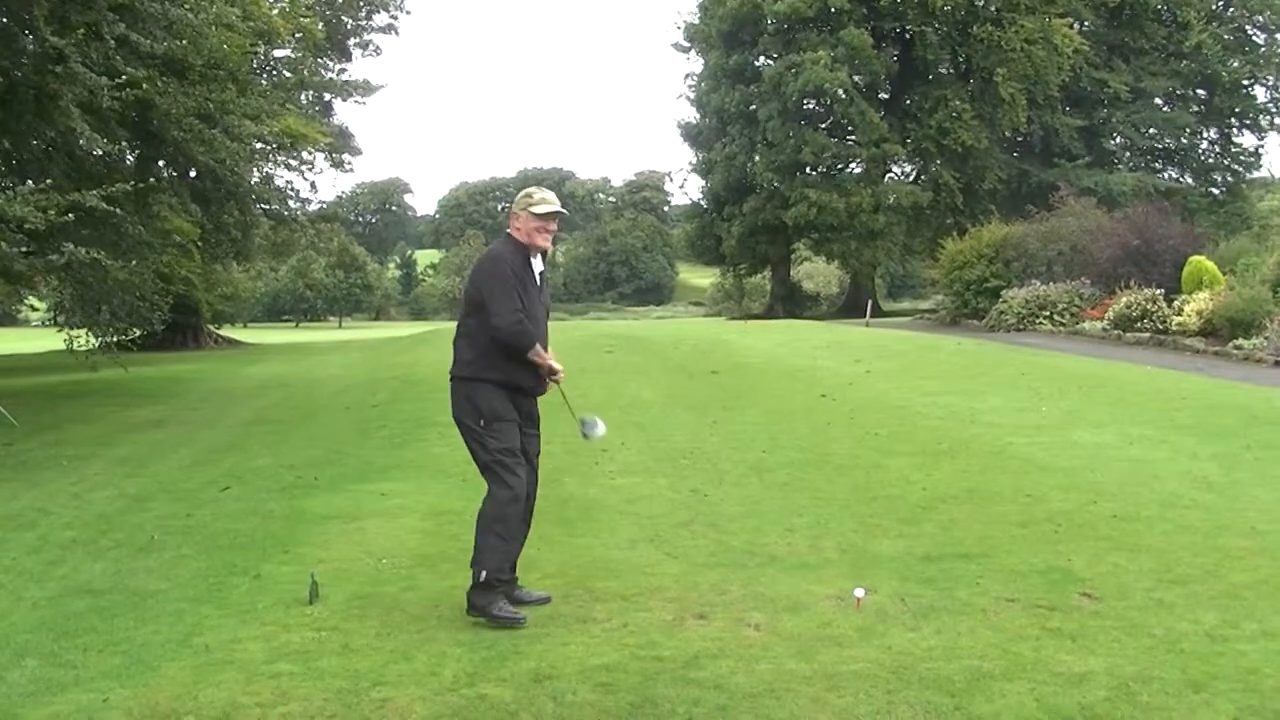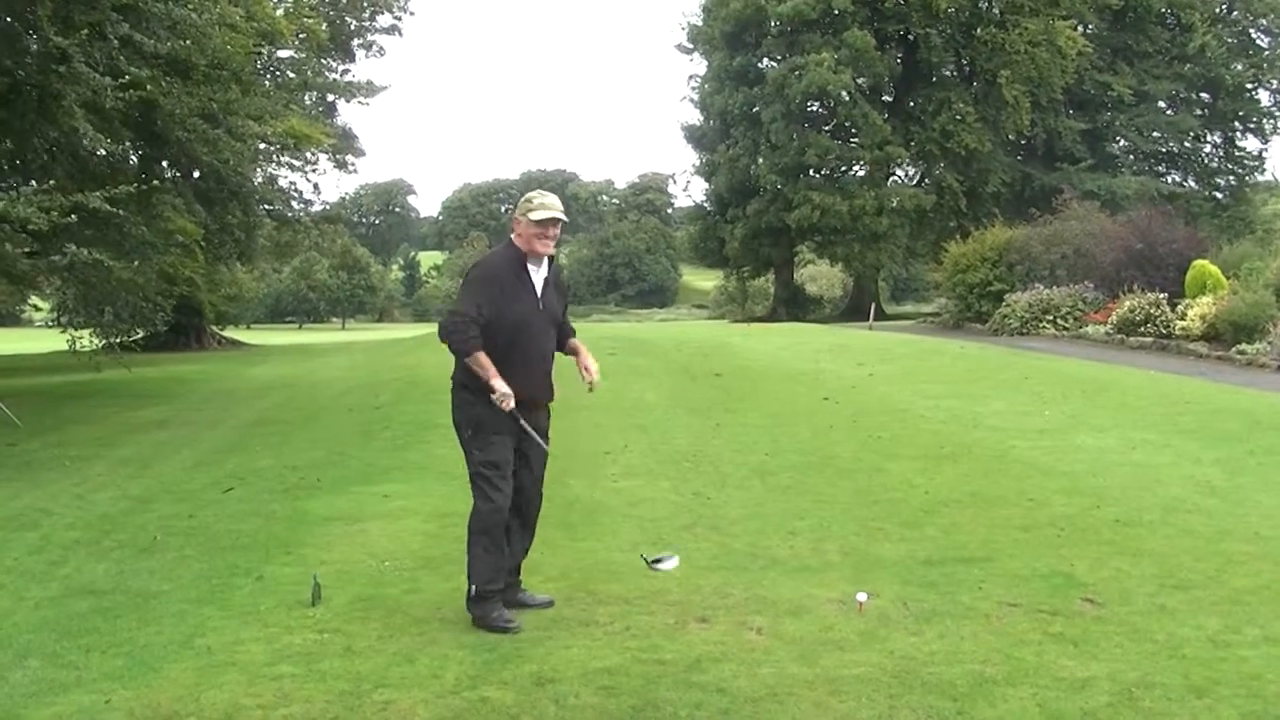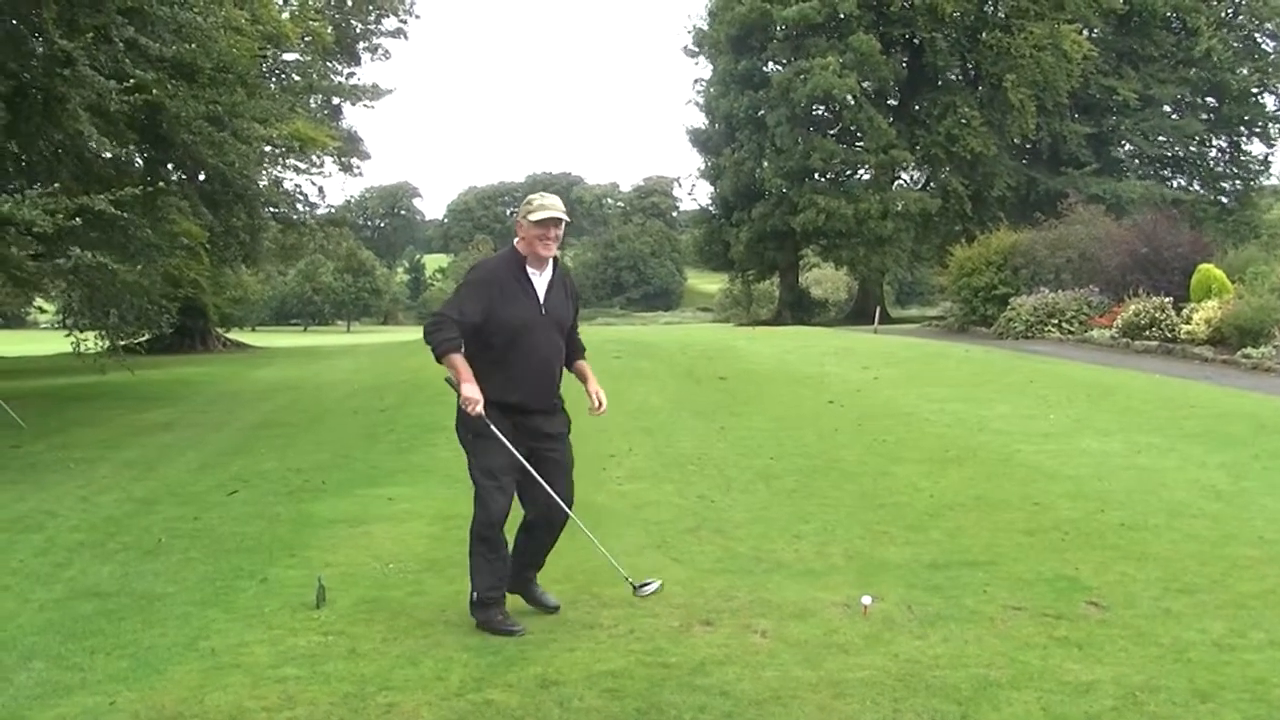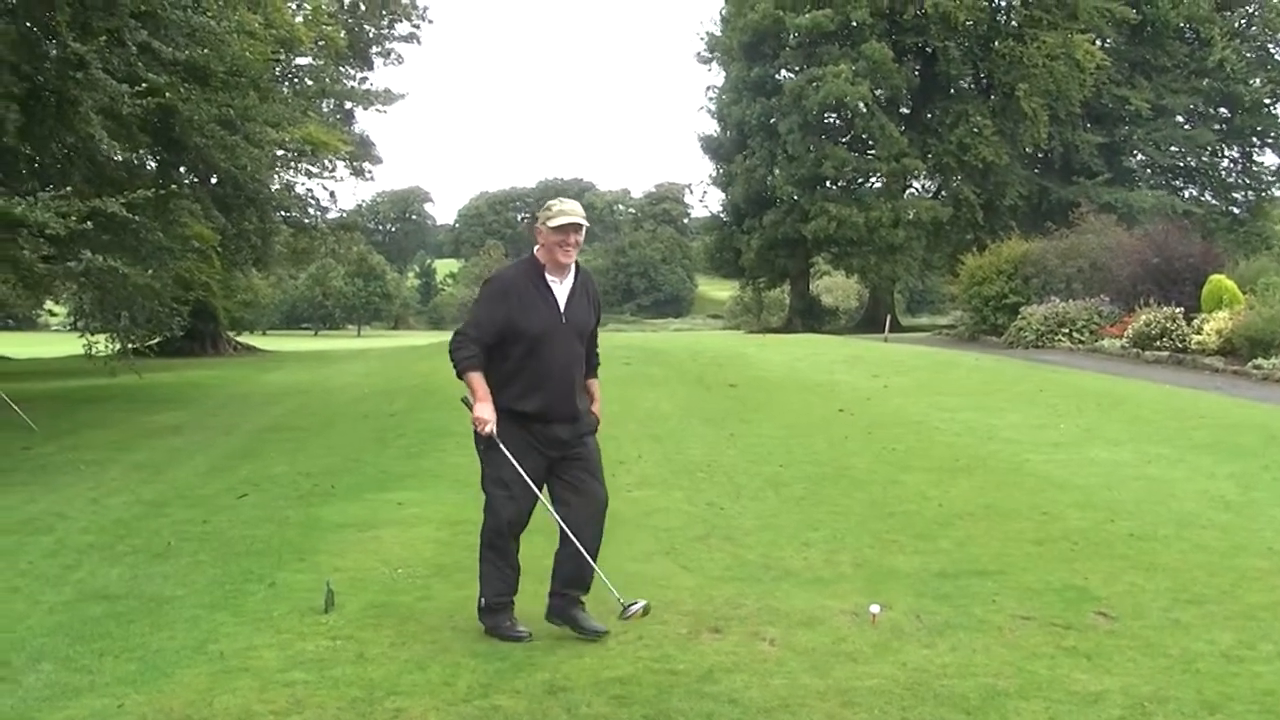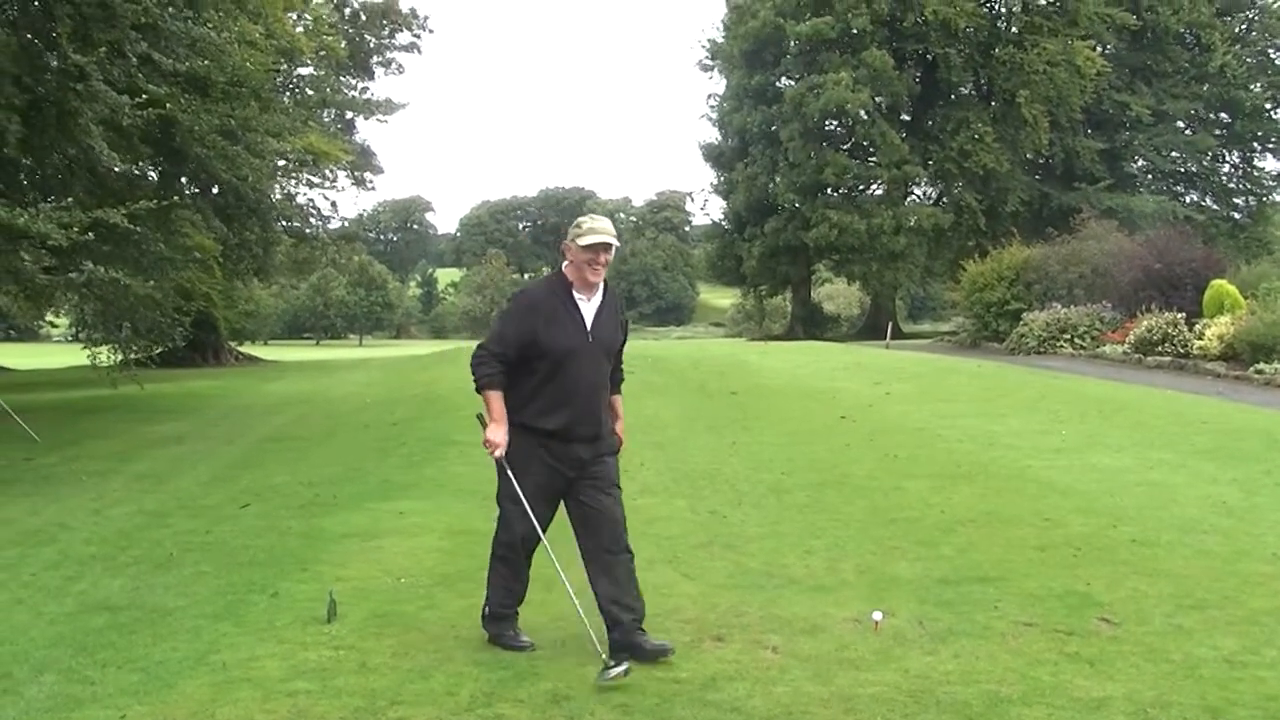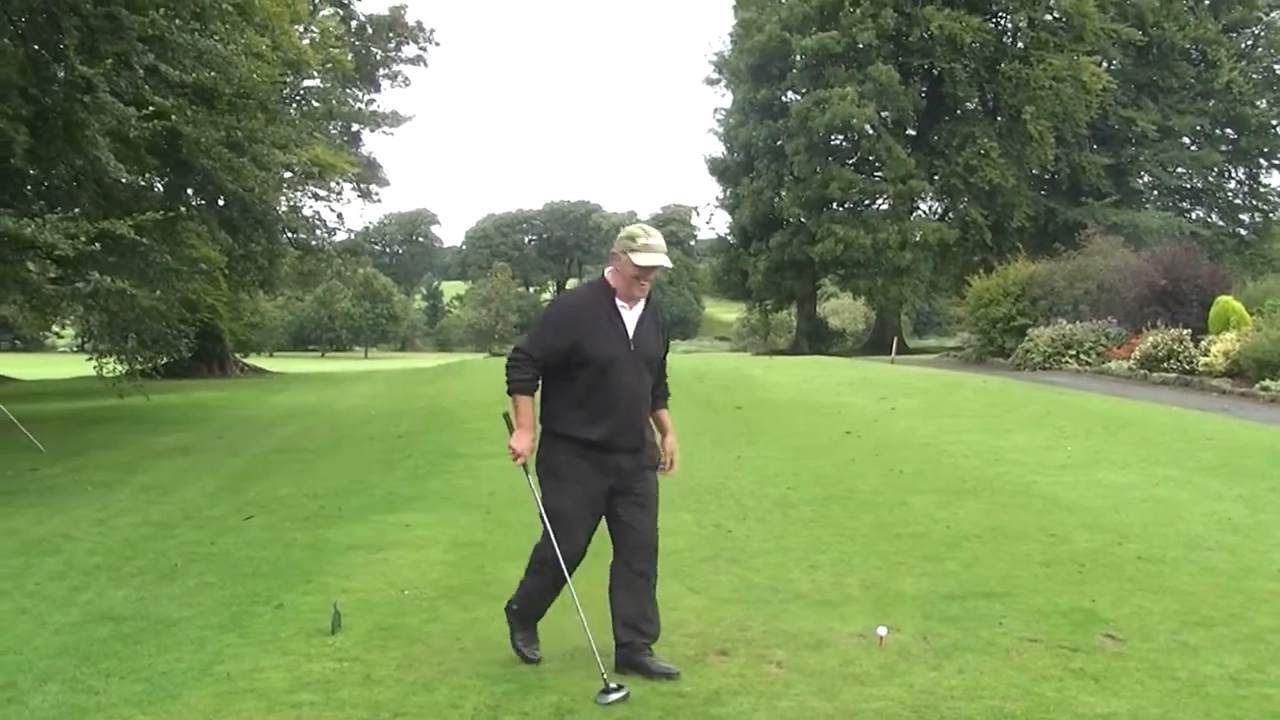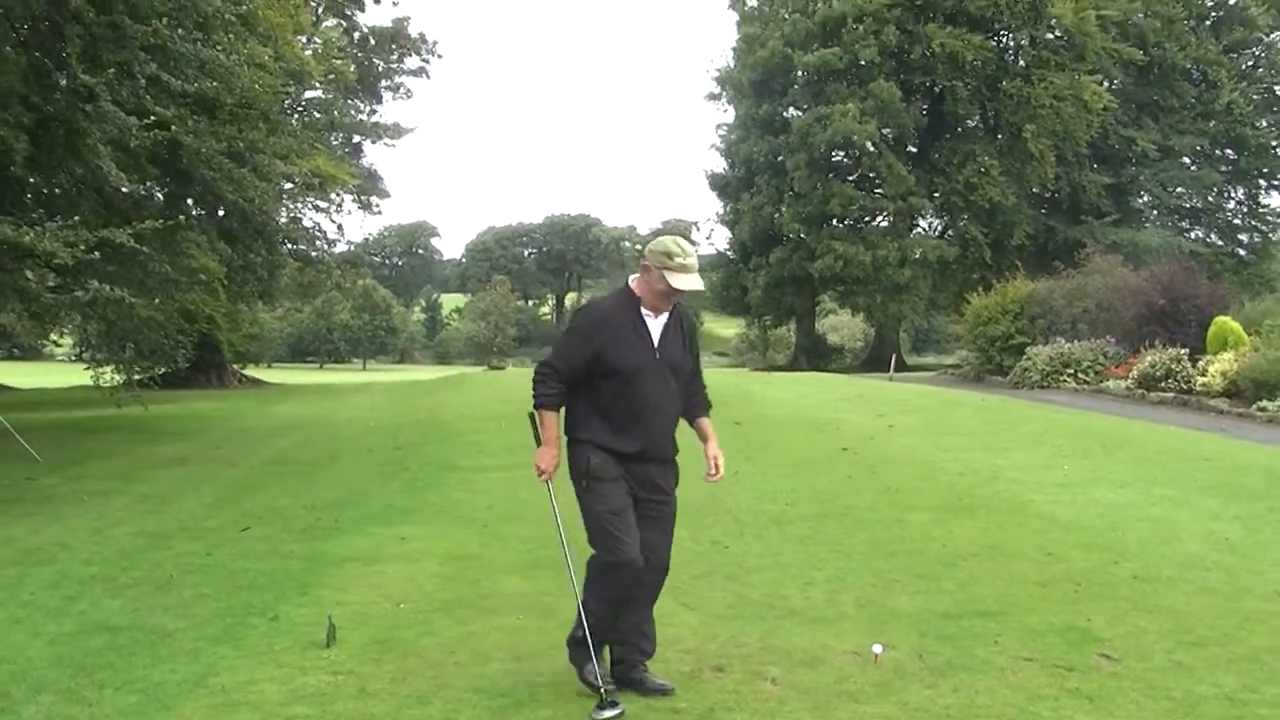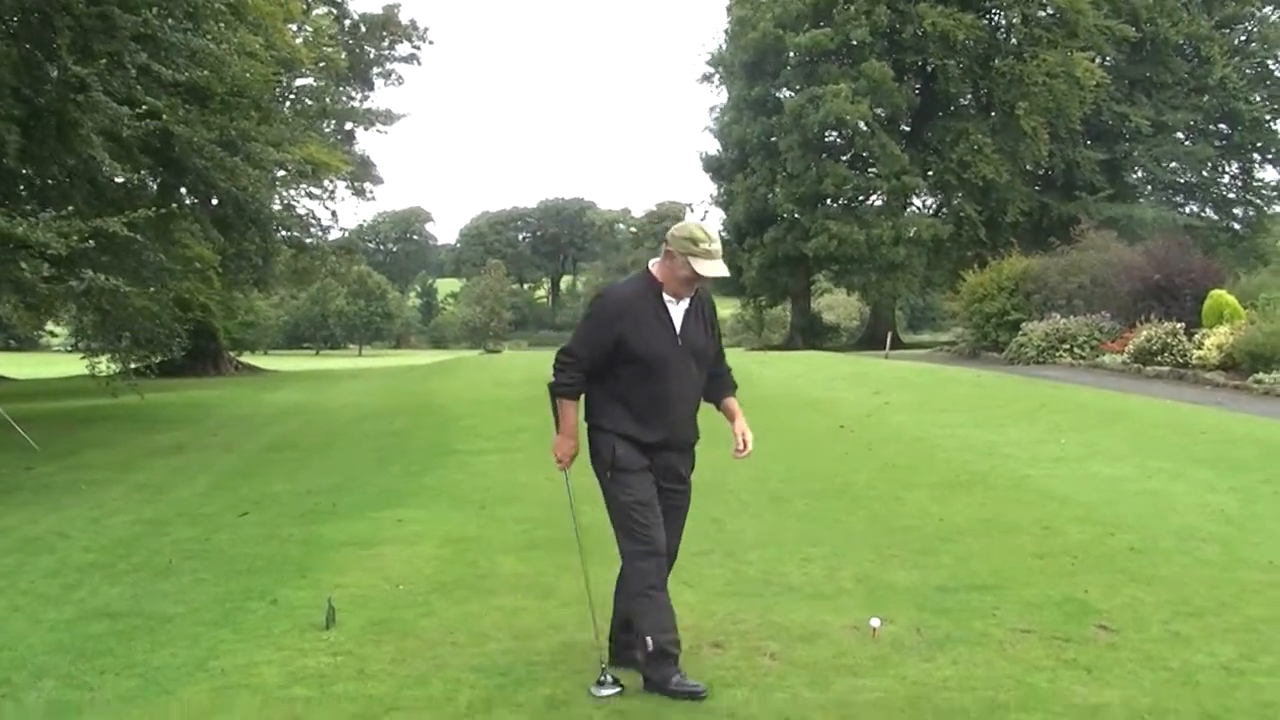
dt=0.2s
person 1, frame 1
left shoulder: (531, 263)
right shoulder: (501, 262)
right elbow: (508, 327)
left wrist: (541, 357)
right wrist: (546, 361)
left hip: (513, 394)
right hip: (484, 394)
left knee: (521, 488)
right knee: (509, 486)
left ankle: (502, 582)
right ankle: (484, 590)
person 1, frame 2
left shoulder: (551, 272)
right shoulder: (492, 269)
right elbow: (456, 327)
left wrist: (580, 351)
right wrist: (493, 380)
left hip: (529, 406)
right hip: (485, 404)
left knee: (526, 499)
right knee: (495, 499)
left ankle: (506, 584)
right ankle: (484, 597)
person 1, frame 3
left shoulder: (563, 278)
right shoulder: (489, 275)
right elbow: (440, 327)
left wrist: (589, 378)
right wrist: (466, 381)
left hip: (546, 413)
right hip: (491, 415)
left knee: (555, 503)
right knee: (493, 508)
left ankle: (522, 576)
right ankle: (487, 603)
person 1, frame 4
left shoulder: (586, 284)
right shoulder: (507, 284)
right elbow: (466, 345)
left wrist: (594, 401)
right wrist: (483, 400)
left hip: (571, 424)
right hip: (513, 426)
left knee: (588, 510)
right knee: (506, 518)
left ankle: (566, 601)
right ankle: (496, 609)
person 1, frame 5
left shoulder: (612, 302)
right shoulder: (533, 301)
right elbow: (488, 360)
left wrist: (617, 418)
right wrist: (498, 422)
left hip: (594, 444)
right hip: (535, 442)
left knee: (609, 534)
right knee: (518, 532)
left ankle: (625, 632)
right ankle: (499, 618)
person 1, frame 6
left shoulder: (653, 313)
right shoulder: (573, 308)
right elbow: (523, 364)
left wrist: (666, 432)
right wrist: (525, 428)
left hip: (634, 455)
right hip: (574, 453)
left knee: (640, 550)
right knee: (563, 547)
left ankle: (635, 648)
right ankle: (522, 616)
person 1, frame 7
left shoulder: (681, 321)
right shoulder: (600, 317)
left elbow: (692, 389)
right elbow: (550, 379)
left wrist: (709, 439)
right wrist: (550, 445)
left hip: (657, 464)
right hip: (602, 459)
left knee: (651, 565)
right knee: (620, 556)
left ankle: (630, 664)
right ankle: (585, 645)
person 1, frame 8
left shoulder: (702, 304)
right shoulder: (619, 303)
left elbow: (715, 370)
right elbow: (570, 367)
left wrist: (736, 417)
right wrist: (568, 433)
left hip: (676, 450)
right hip: (623, 448)
left knee: (657, 553)
right knee: (646, 550)
left ankle: (627, 644)
right ankle: (660, 663)
